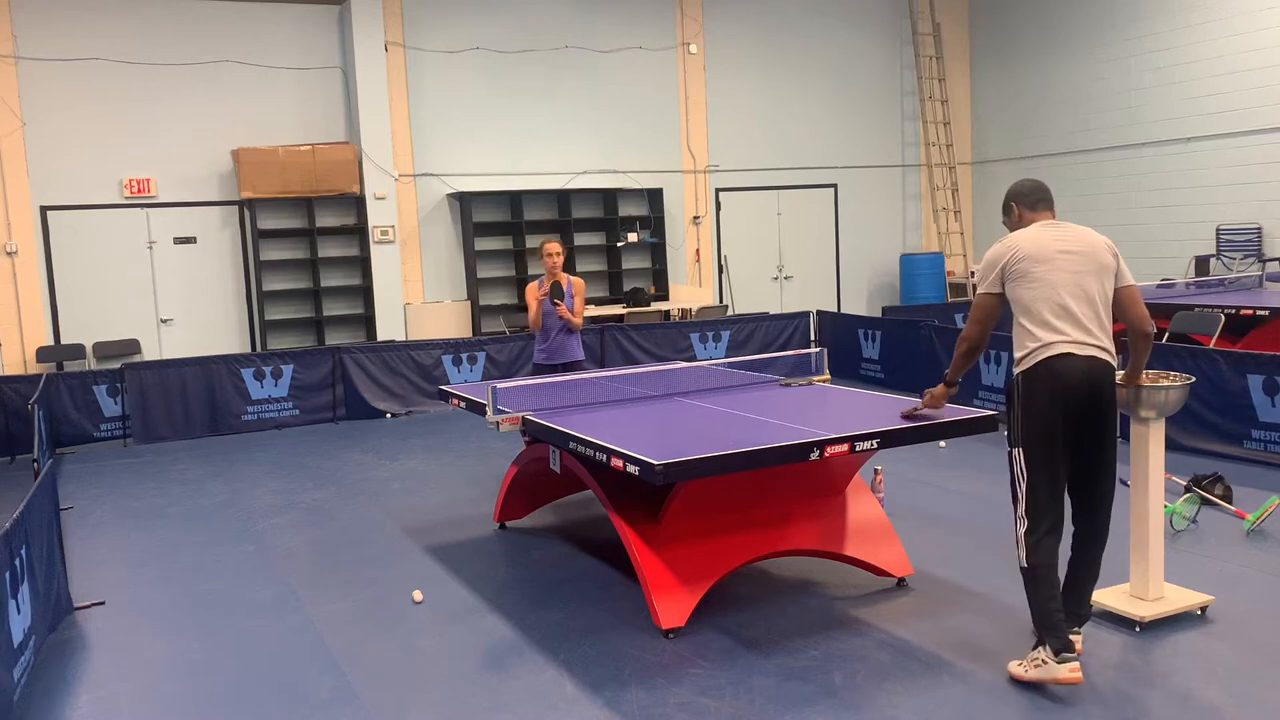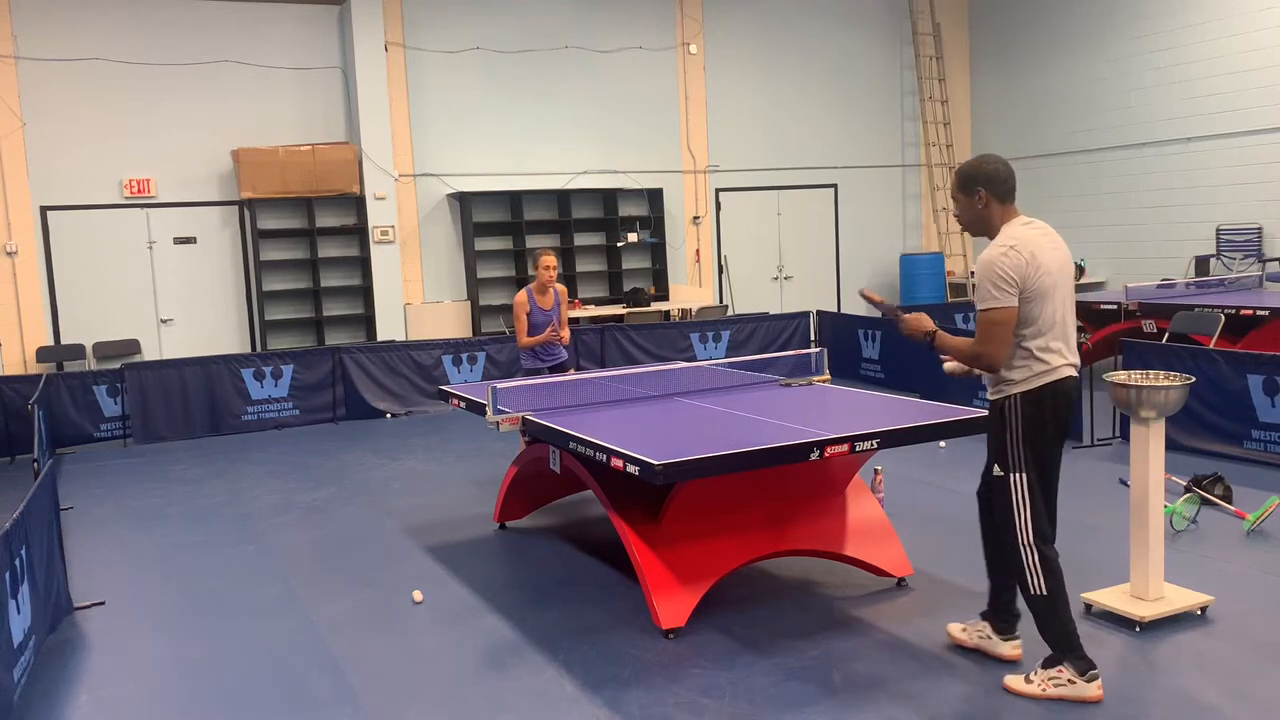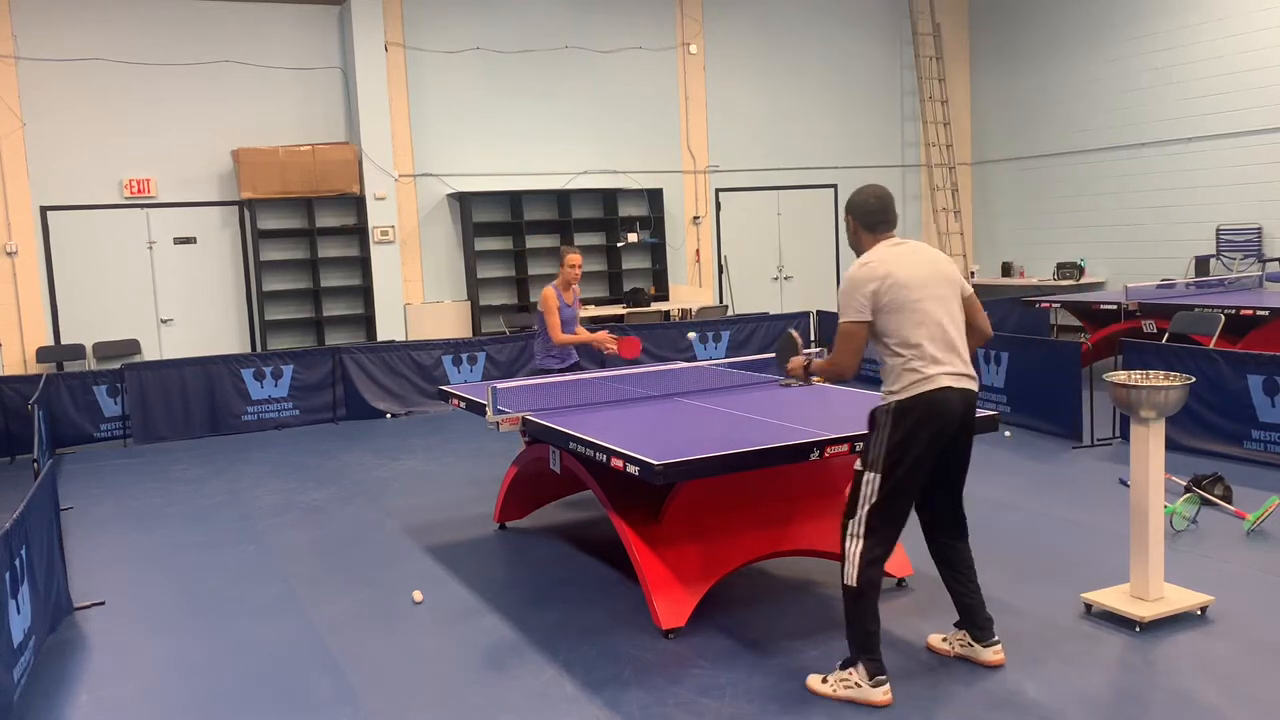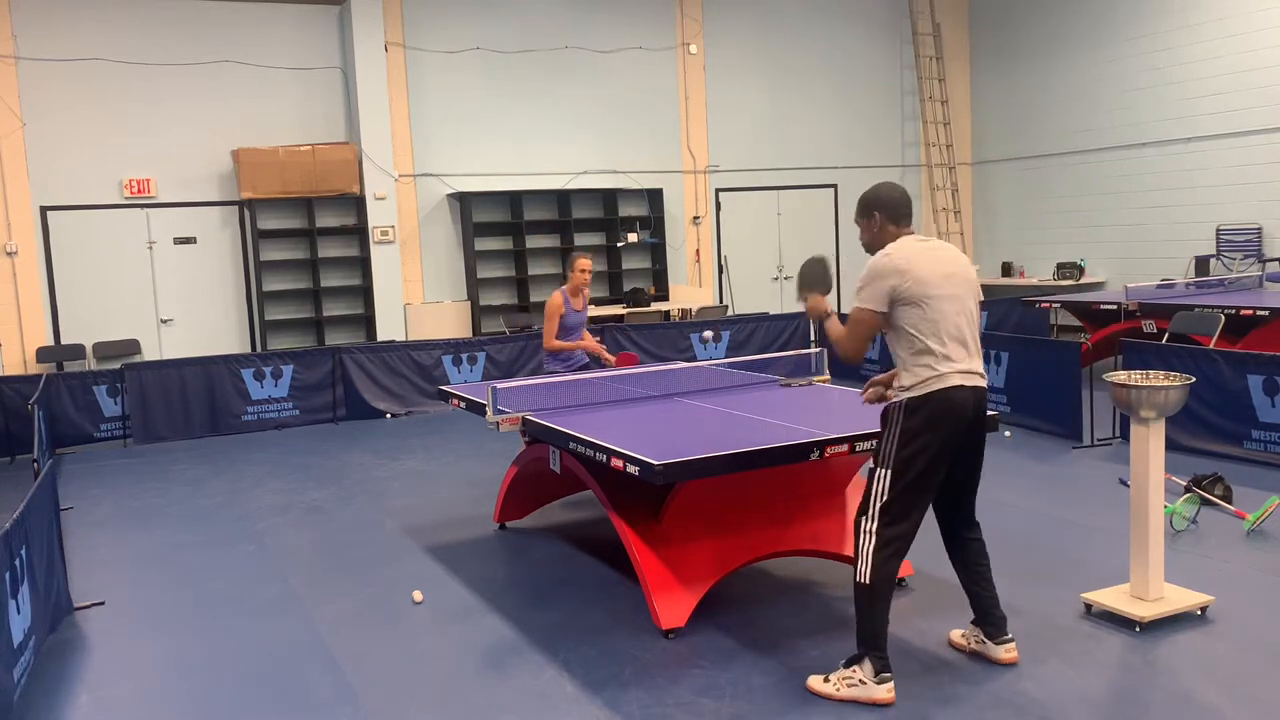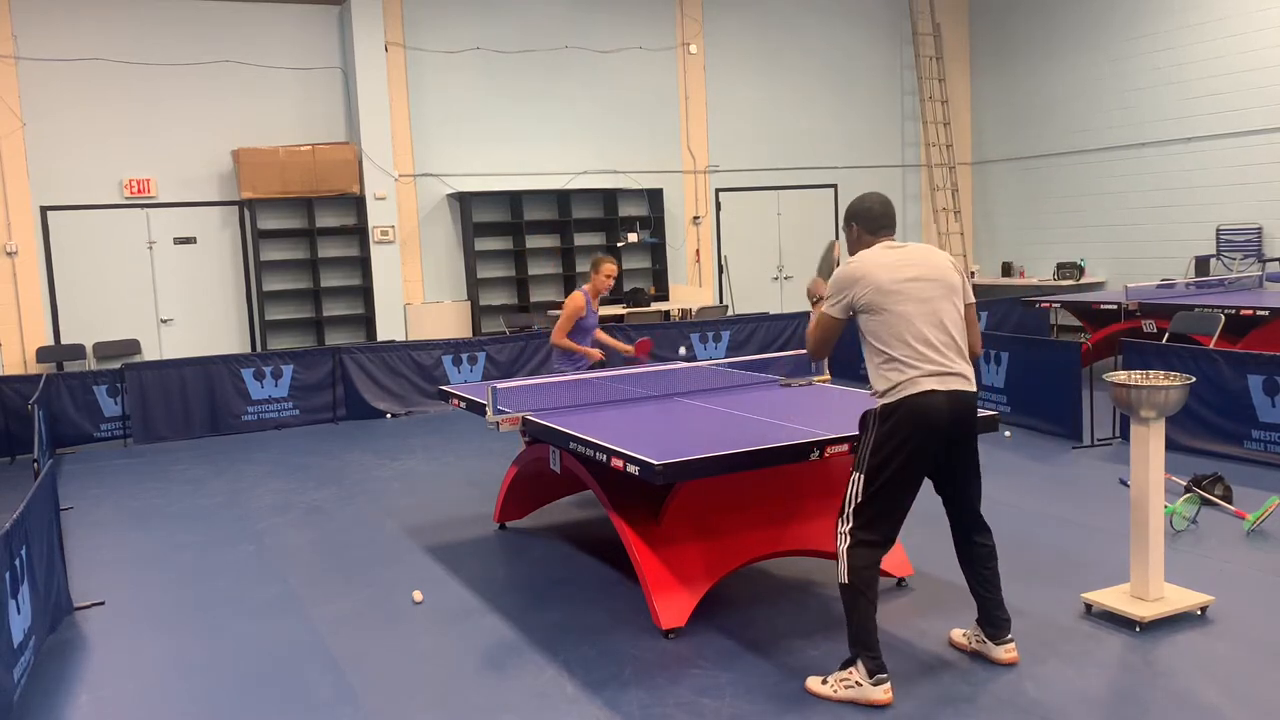
dt=1s
person 1, frame 1
left shoulder: (1006, 250)
right shoulder: (1101, 244)
left elbow: (975, 339)
right elbow: (1142, 327)
left wrist: (947, 383)
right wrist: (1134, 374)
left hip: (1044, 378)
right hip: (1098, 375)
left knee: (1037, 516)
right knee: (1093, 511)
left ankle: (1056, 649)
right ankle: (1071, 621)
person 1, frame 2
left shoulder: (999, 258)
right shoulder: (1046, 236)
left elbow: (992, 358)
left wrist: (932, 335)
right wrist: (964, 349)
left hip: (1026, 400)
right hip: (1057, 386)
left knee: (1028, 533)
right knee: (997, 507)
left ankle: (1074, 667)
right ankle: (999, 625)
person 1, frame 3
left shoulder: (863, 273)
right shoulder: (938, 258)
left elbow: (844, 368)
right elbow: (981, 331)
left wrist: (807, 367)
left hip: (911, 409)
right hip: (962, 399)
left knee: (865, 538)
right knee: (946, 523)
left ankle: (868, 673)
right ankle: (979, 635)
person 1, frame 4
left shoulder: (886, 265)
right shoulder: (955, 256)
left elbow: (850, 348)
left wrist: (822, 314)
left hip: (926, 407)
right hip: (972, 396)
left knee: (879, 531)
right knee: (960, 522)
left ankle: (872, 671)
right ankle: (994, 634)
person 1, frame 5
left shoulder: (852, 273)
right shoulder: (944, 261)
left elbow: (816, 347)
right elbow: (974, 346)
left wrist: (820, 304)
left hip: (905, 411)
right hip: (961, 401)
left knee: (858, 536)
right knee: (969, 520)
left ankle: (868, 672)
right ankle: (996, 633)
